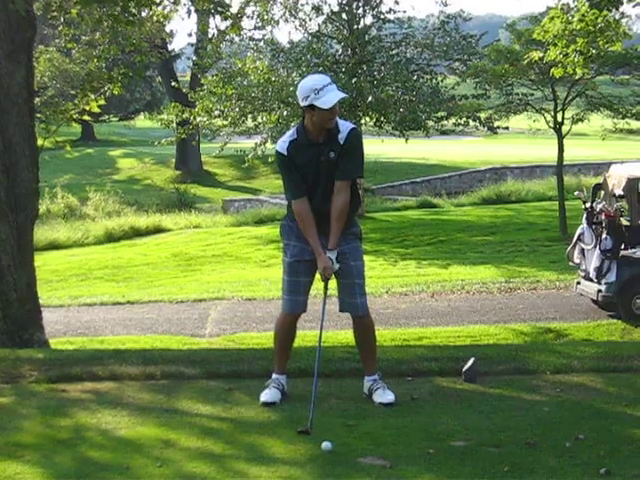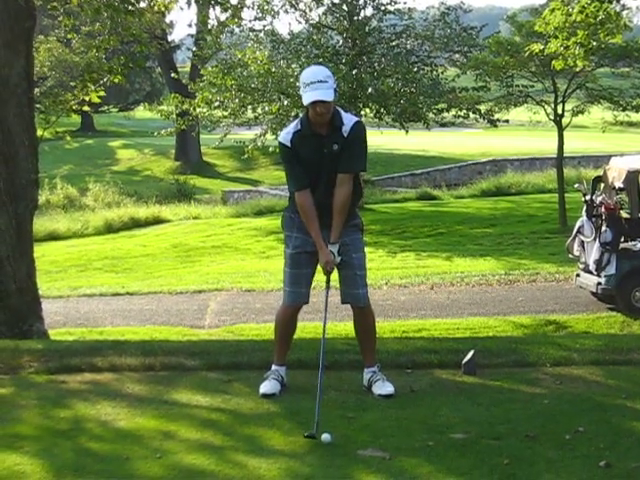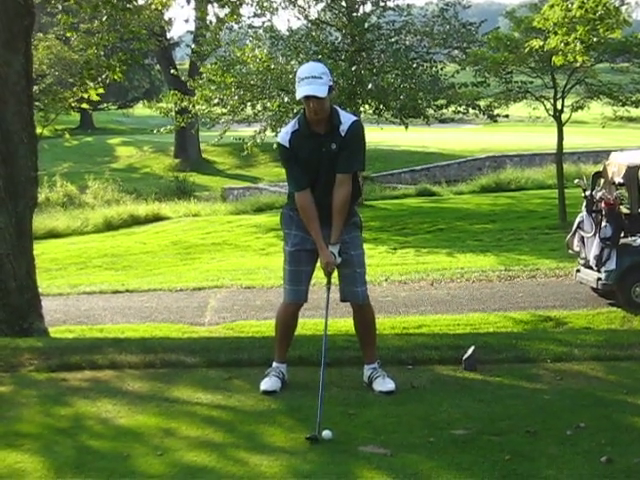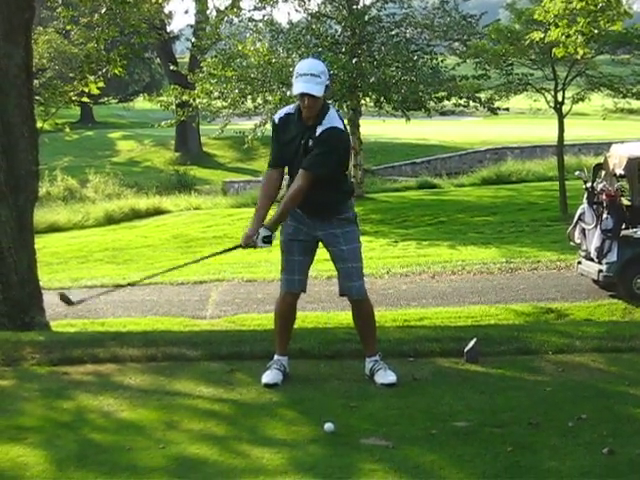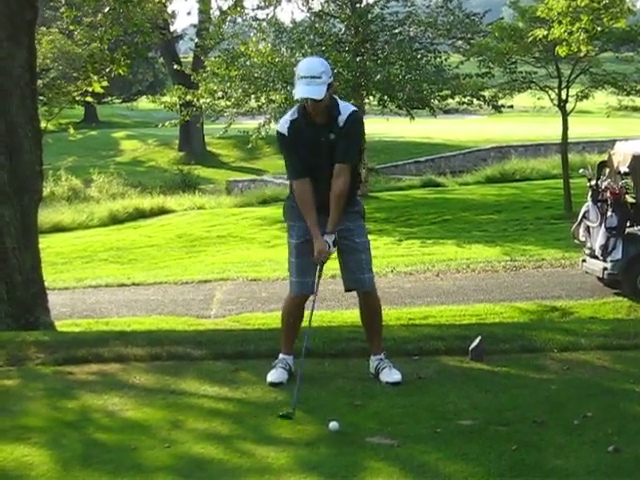
dt=1s
person 1, frame 1
left shoulder: (349, 135)
right shoulder: (286, 147)
left elbow: (341, 194)
right elbow: (299, 203)
left wrist: (333, 248)
right wrist: (318, 253)
left hip: (343, 231)
right hip: (300, 232)
left knee: (359, 309)
right knee: (290, 310)
left ankle: (372, 379)
right ankle: (278, 378)
person 1, frame 2
left shoulder: (353, 128)
right shoulder: (290, 138)
left elbow: (344, 186)
right elbow: (302, 195)
left wrist: (334, 241)
right wrist: (320, 246)
left hip: (345, 222)
right hip: (302, 223)
left knee: (360, 300)
right knee: (292, 301)
left ankle: (371, 370)
right ankle: (278, 369)
person 1, frame 3
left shoulder: (350, 127)
right shoulder: (289, 138)
left elbow: (343, 187)
right elbow: (302, 194)
left wrist: (334, 242)
right wrist: (321, 247)
left hip: (344, 220)
right hip: (301, 222)
left knee: (359, 298)
right knee: (292, 300)
left ankle: (372, 367)
right ankle: (278, 366)
person 1, frame 4
left shoulder: (333, 131)
right shoulder: (283, 120)
left elbow: (301, 183)
right elbow: (274, 174)
left wrist: (270, 227)
right wrist: (255, 221)
left hip: (337, 216)
right hip: (298, 214)
left knee: (356, 292)
right knee: (289, 291)
left ankle: (373, 360)
right ankle: (279, 359)
person 1, frame 5
left shoulder: (349, 118)
right shoulder: (288, 127)
left elbow: (341, 178)
right elbow: (300, 183)
left wrist: (331, 231)
right wrist: (314, 236)
left hip: (346, 210)
right hip: (304, 212)
left knee: (366, 287)
right knee: (299, 292)
left ankle: (378, 358)
right ankle: (285, 358)
